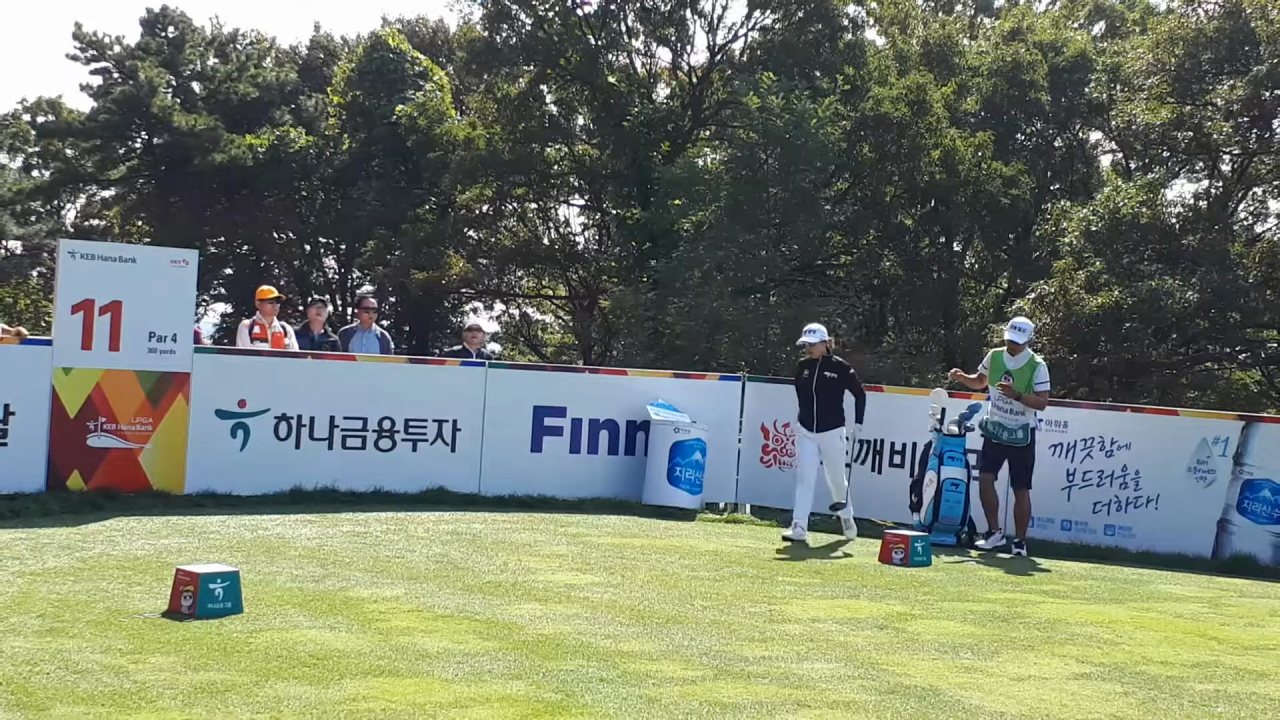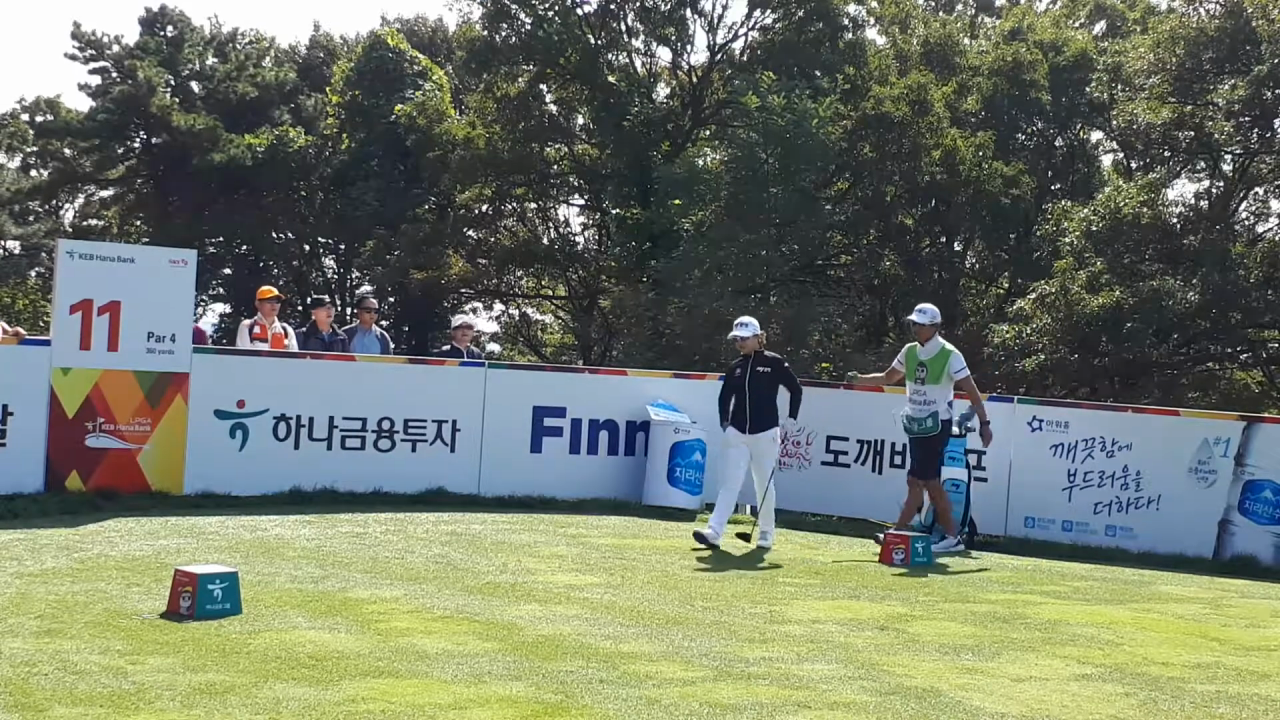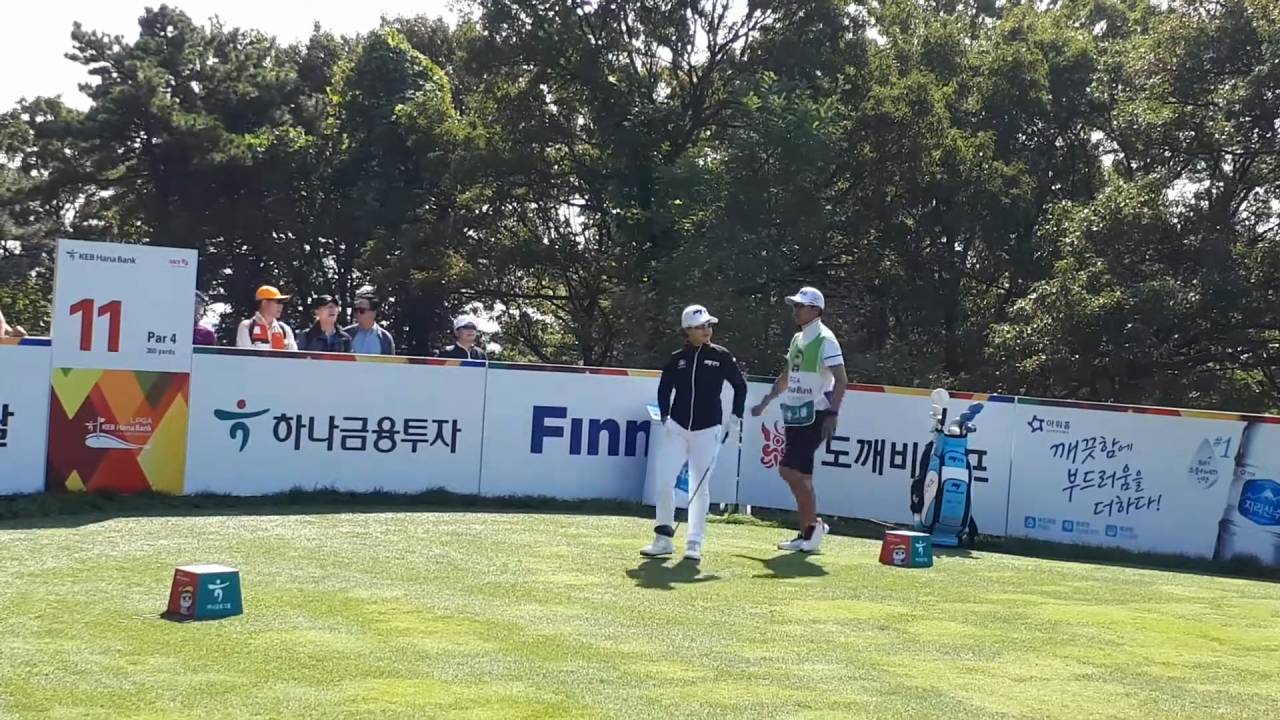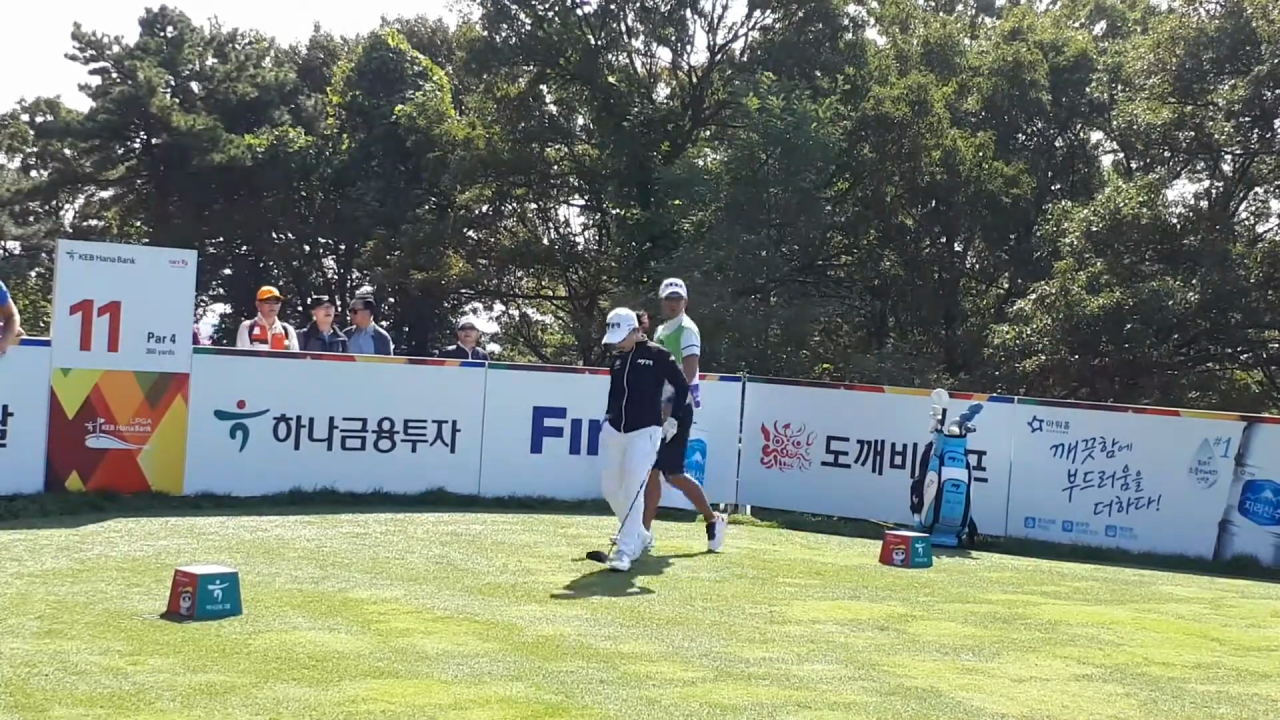
dt=1s
person 1, frame 1
left shoulder: (1037, 366)
right shoulder: (994, 356)
left elbow: (1042, 402)
right elbow: (980, 381)
left wrist: (1016, 395)
right wrist: (963, 378)
left hip: (1021, 434)
right hip: (994, 430)
left knee: (1021, 490)
right knee: (985, 479)
left ankle: (1019, 540)
right ankle: (994, 532)
person 1, frame 2
left shoulder: (950, 355)
right shoulder: (910, 351)
left elbow: (971, 390)
right elbow: (888, 377)
left wrist: (984, 423)
right wrist: (860, 380)
left hip: (937, 427)
right hip: (916, 426)
left knee: (916, 481)
right knee: (931, 483)
right ankle: (952, 536)
person 1, frame 3
left shoulder: (825, 340)
right shoulder: (798, 339)
left elbow: (840, 380)
left wrist: (832, 415)
right wrist: (766, 400)
left hip: (815, 416)
right hip: (796, 417)
left knee: (790, 471)
right knee: (800, 476)
left ankle: (814, 525)
right ankle: (807, 534)
person 1, frame 4
left shoulder: (688, 330)
right shoulder: (662, 331)
left elbow: (689, 371)
left hip: (677, 410)
left knee: (673, 473)
right knee: (651, 471)
left ankle: (713, 520)
right ankle: (641, 531)
person 2, frame 1
left shoulder: (840, 367)
right shoulder: (803, 366)
left elbow: (859, 394)
left wrist: (858, 424)
left hip: (832, 431)
right hip: (805, 430)
left knee: (836, 480)
right knee: (805, 478)
left ankle: (847, 519)
right ankle: (799, 527)
person 2, frame 2
left shoulder: (774, 363)
right shoulder: (735, 367)
left elbow: (796, 390)
right elbow: (725, 397)
left wrist: (791, 419)
right wrist: (724, 422)
left hip: (765, 433)
right hip: (736, 433)
left knee: (764, 484)
right knee: (729, 483)
left ankle: (766, 533)
right ankle: (713, 532)
person 2, frame 3
left shoulder: (722, 356)
right shoulder: (677, 359)
left elbow: (740, 387)
right elbow: (664, 388)
left wrist: (736, 417)
right wrist: (665, 417)
left hip: (708, 430)
right hip: (676, 427)
left knee: (700, 487)
right knee: (663, 482)
left ankle: (695, 543)
right ankle: (663, 538)
person 2, frame 4
left shoulder: (658, 355)
right shoulder: (617, 360)
left elbow: (682, 387)
left wrist: (673, 419)
right wrist: (609, 417)
left hip: (644, 432)
right hip: (614, 430)
left knee: (633, 493)
right knee: (610, 489)
left ankle: (624, 552)
right ankle: (638, 536)
